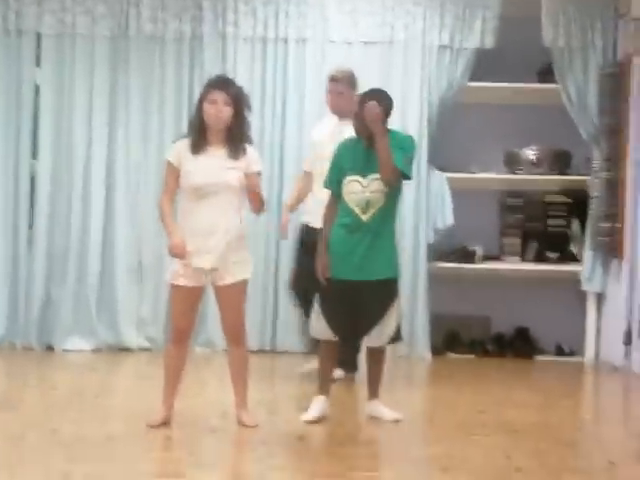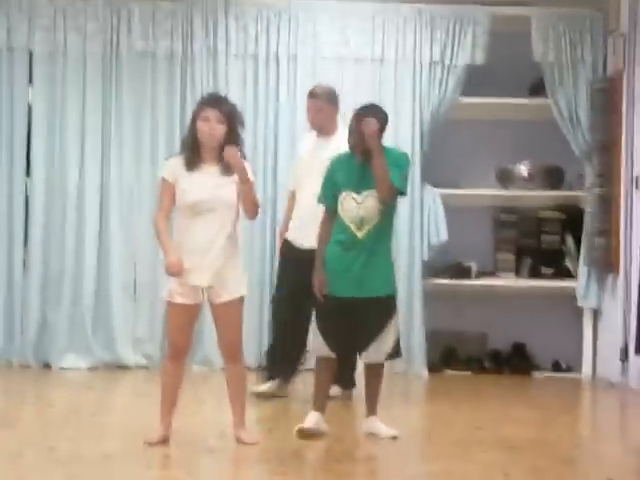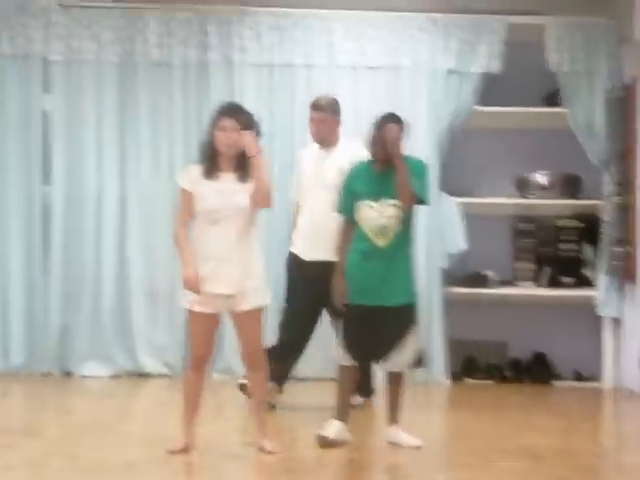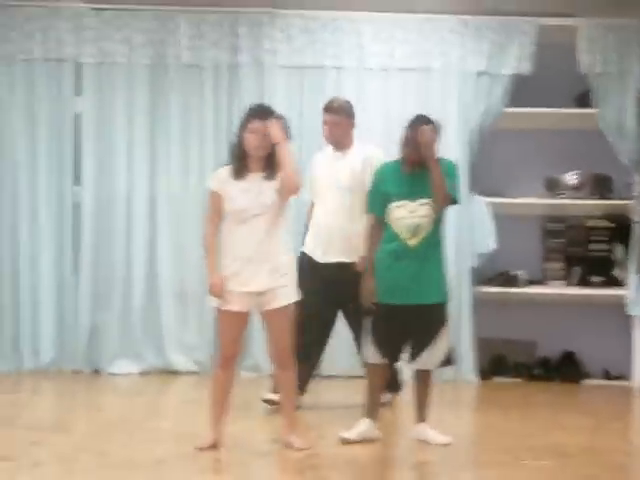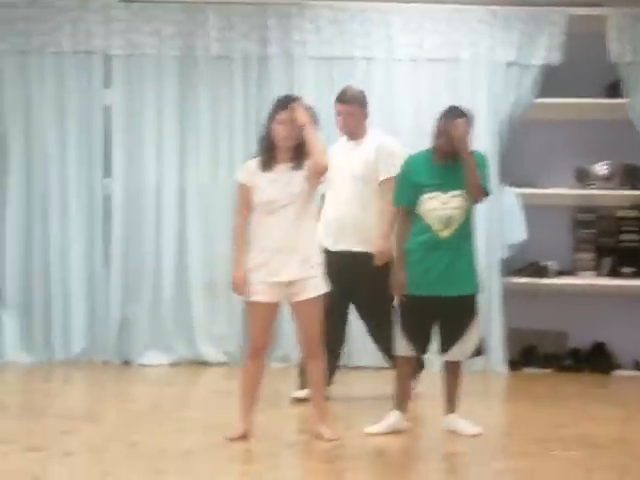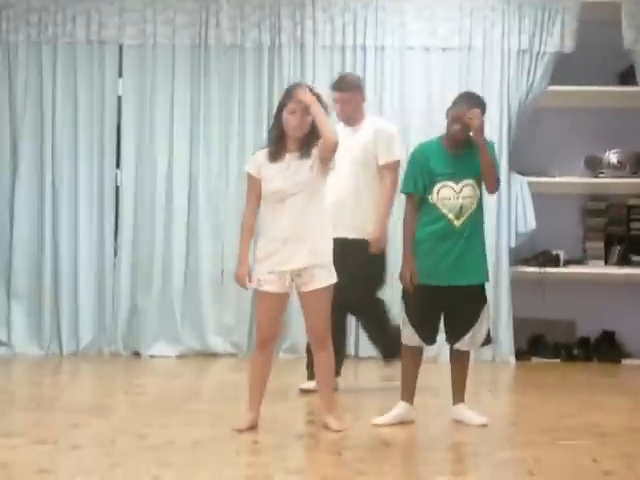
dt=0.1s
person 1, frame 1
left shoulder: (245, 153)
right shoulder: (182, 150)
left elbow: (257, 205)
right elbow: (166, 198)
left wrist: (254, 192)
right wrist: (173, 233)
left hip: (231, 254)
right hip: (190, 252)
left knee: (236, 334)
right knee: (179, 333)
left ankle: (241, 406)
right ankle: (167, 407)
person 1, frame 2
left shoulder: (238, 168)
right shoulder: (176, 167)
left elbow: (252, 213)
right elbow: (161, 215)
left wrist: (242, 174)
right wrist: (169, 251)
left hip: (226, 271)
right hip: (186, 270)
left knee: (233, 351)
right knee: (176, 350)
left ankle: (240, 424)
right ankle: (165, 425)
person 1, frame 3
left shoulder: (252, 177)
right shoulder: (194, 176)
left elbow: (265, 201)
right elbow: (182, 225)
left wrist: (255, 155)
right wrist: (188, 265)
left hip: (246, 279)
right hip: (206, 278)
left knee: (255, 358)
right knee: (197, 359)
left ankle: (261, 432)
right ankle: (187, 433)
person 1, frame 4
left shoulder: (279, 176)
right shoulder: (224, 177)
left elbow: (292, 188)
right elbow: (212, 227)
left wrist: (281, 144)
right wrist: (213, 271)
left hip: (275, 277)
right hip: (235, 277)
left knee: (283, 356)
right knee: (226, 356)
left ankle: (290, 429)
right ankle: (215, 430)
person 1, frame 5
left shoulder: (308, 168)
right shoulder: (252, 170)
left elbow: (322, 163)
right elbow: (241, 220)
left wrist: (306, 119)
right wrist: (238, 265)
left hip: (304, 268)
right hip: (263, 269)
left knee: (313, 347)
right knee: (256, 348)
left ankle: (321, 420)
right ankle: (245, 421)
person 1, frame 6
left shoulder: (318, 155)
right shoulder: (262, 160)
left elbow: (332, 140)
right elbow: (251, 212)
left wrist: (313, 101)
right wrist: (242, 257)
left hip: (314, 257)
right hip: (272, 259)
left knee: (321, 338)
right knee: (264, 338)
left ankle: (328, 411)
right ankle: (253, 412)
person 2, frame 1
left shoulder: (402, 143)
right shoulder: (345, 149)
left elbow: (390, 178)
right elbow: (333, 202)
left wrist: (378, 131)
right wrist: (322, 249)
left hip: (379, 260)
right hip: (341, 256)
left knee: (377, 334)
right knee: (329, 330)
left ankle: (373, 400)
right ankle: (321, 398)
person 2, frame 2
left shoulder: (396, 159)
right shoulder: (338, 164)
left elbow: (385, 196)
right elbow: (328, 218)
left wrist: (373, 147)
right wrist: (318, 265)
left hip: (375, 276)
right hip: (337, 273)
left knee: (375, 350)
right knee: (326, 346)
left ankle: (371, 417)
right ankle: (317, 414)
person 2, frame 3
left shoulder: (413, 168)
right shoulder: (356, 174)
left elbow: (407, 203)
right elbow: (348, 226)
left wrist: (397, 155)
right wrist: (339, 274)
left hip: (396, 284)
right hip: (358, 282)
left knee: (396, 358)
right knee: (350, 354)
left ankle: (393, 426)
right ankle: (339, 423)
person 2, frame 4
left shoulder: (444, 169)
right shoulder: (385, 173)
left elbow: (441, 203)
right elbow: (376, 226)
left wrist: (430, 156)
right wrist: (369, 274)
left hip: (427, 283)
right hip: (388, 281)
left knee: (427, 356)
right knee: (378, 353)
left ankle: (422, 423)
right ankle: (369, 421)
person 2, frame 5
left shoulder: (474, 161)
right shoulder: (414, 164)
left elbow: (477, 196)
right elbow: (403, 218)
left wrist: (464, 149)
right wrist: (398, 266)
left hip: (458, 275)
right hip: (417, 273)
left knee: (456, 347)
right knee: (407, 345)
left ankle: (452, 414)
right ankle: (399, 413)
person 2, frame 6
left shoulder: (483, 149)
right shoulder: (424, 153)
left elbow: (492, 186)
right elbow: (411, 207)
left wrist: (478, 137)
right wrist: (407, 257)
left hip: (467, 264)
right hip: (427, 263)
left knee: (464, 337)
right knee: (414, 335)
left ankle: (459, 404)
right ankle: (406, 404)
person 3, frame 1
right shoulder: (322, 128)
right elbow: (308, 174)
right wrist: (289, 208)
right hip: (314, 224)
right knee: (302, 286)
left ankle: (346, 361)
person 3, frame 2
left shoulder: (351, 144)
right shoulder: (305, 144)
right wrist: (283, 231)
right hip: (297, 243)
right knee: (285, 309)
left ankle: (343, 380)
right ankle: (279, 375)
person 3, frame 3
left shoulder: (355, 155)
right shoulder: (307, 156)
right wrist: (296, 240)
left hip: (338, 258)
right hip: (302, 254)
right knee: (294, 323)
left ankle: (361, 388)
right ankle: (271, 383)
person 3, frame 4
left shoulder: (369, 157)
right shoulder: (320, 159)
left wrist: (369, 252)
right wrist: (310, 241)
left hip: (354, 260)
right hip: (315, 256)
left knee: (366, 327)
right knee: (308, 326)
left ankle: (388, 384)
right ankle: (292, 387)
person 3, frame 5
left shoulder: (382, 146)
right shoulder: (334, 149)
left elbow: (389, 196)
left wrist: (385, 240)
right wrist: (317, 230)
left hip: (365, 250)
right hip: (329, 247)
left knee: (380, 315)
right knee: (325, 318)
person 3, frame 6
left shoulder: (382, 131)
right shoulder: (333, 134)
left elbow: (390, 180)
left wrist: (380, 226)
left hip: (364, 237)
right hip: (330, 235)
left knee: (362, 302)
right knee: (327, 307)
left ankle: (396, 351)
